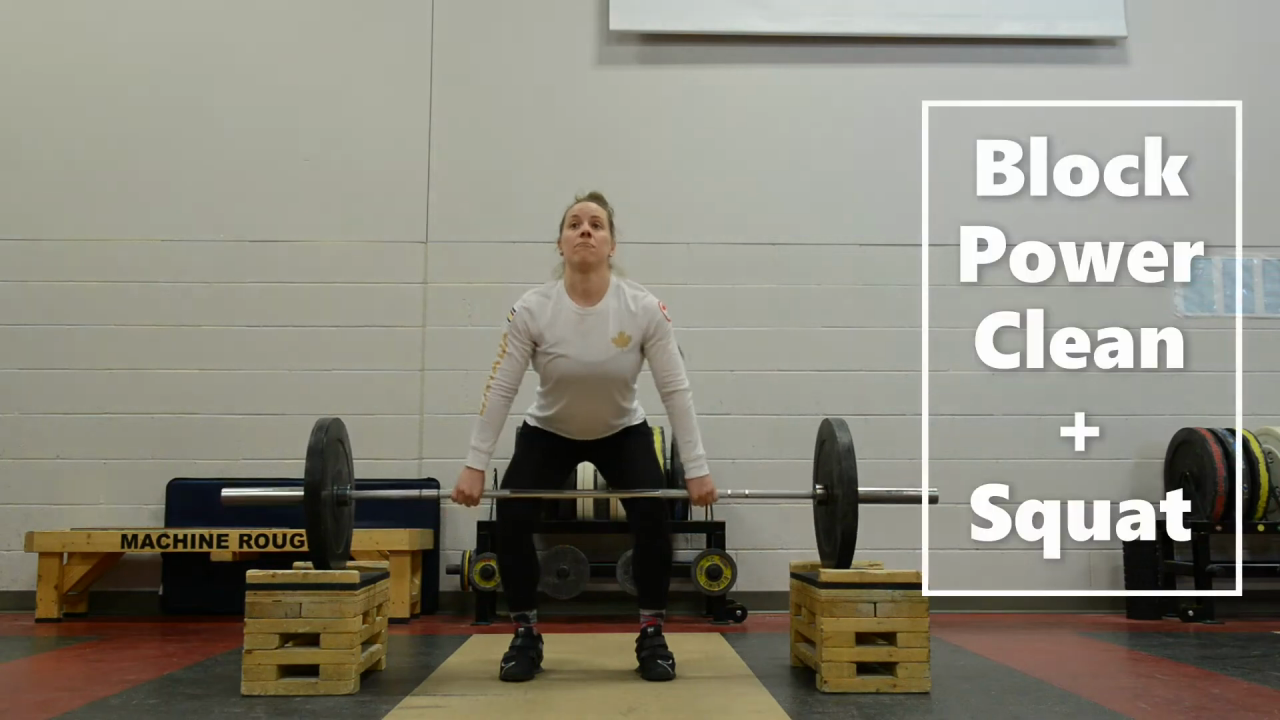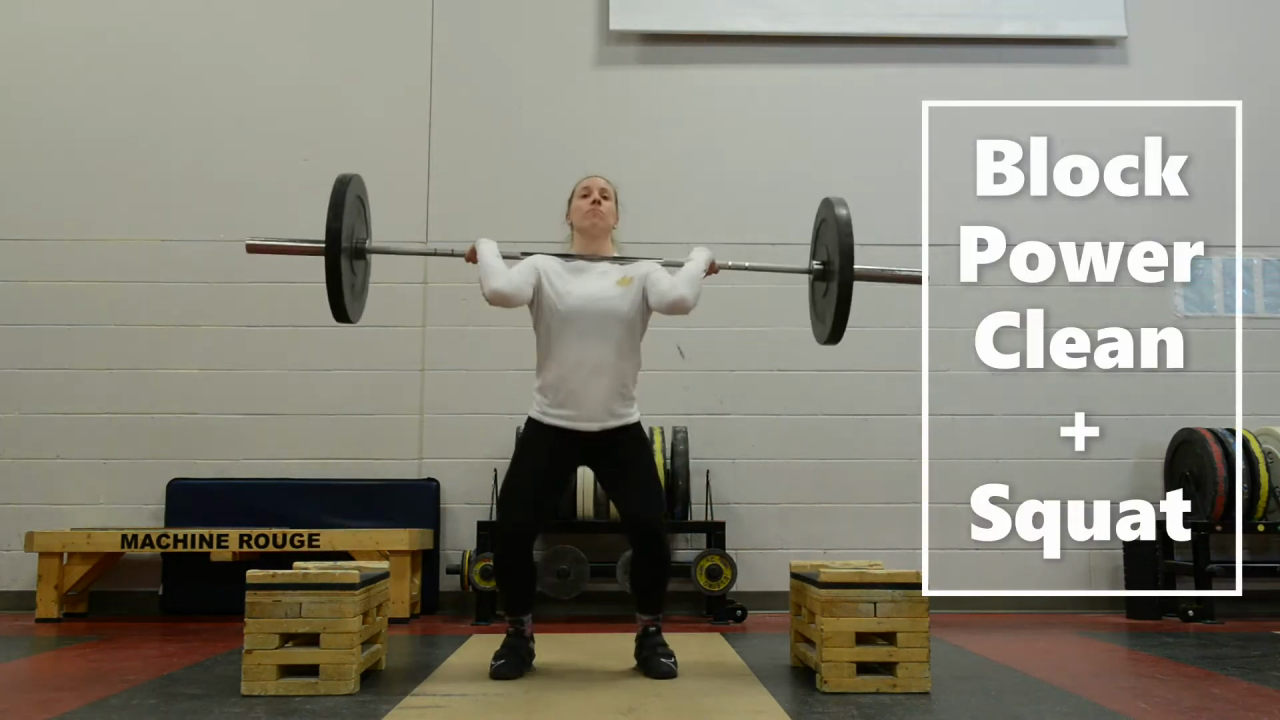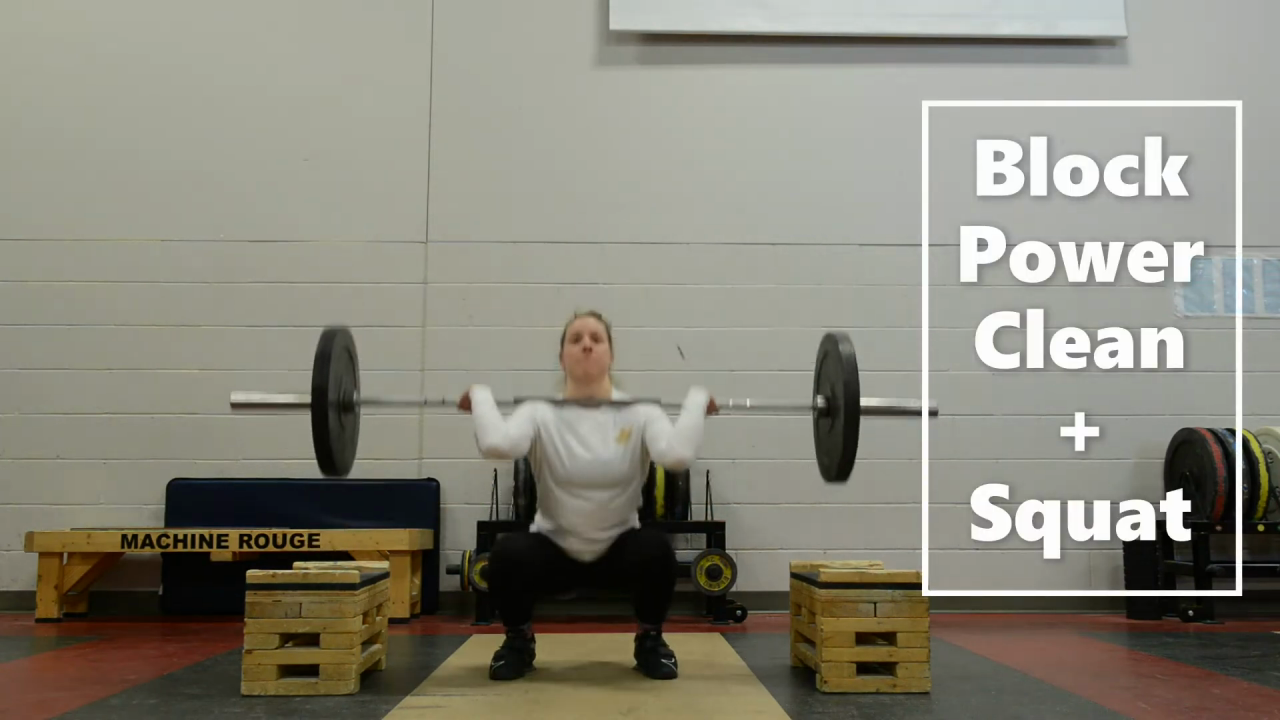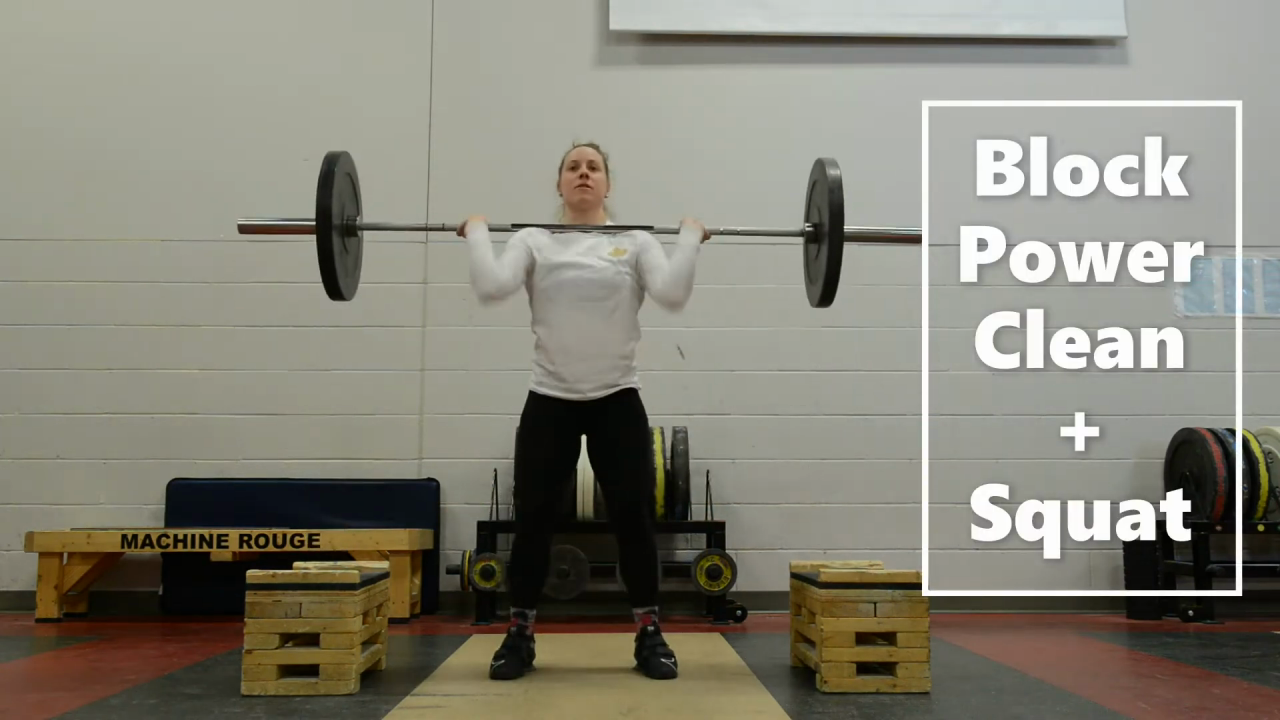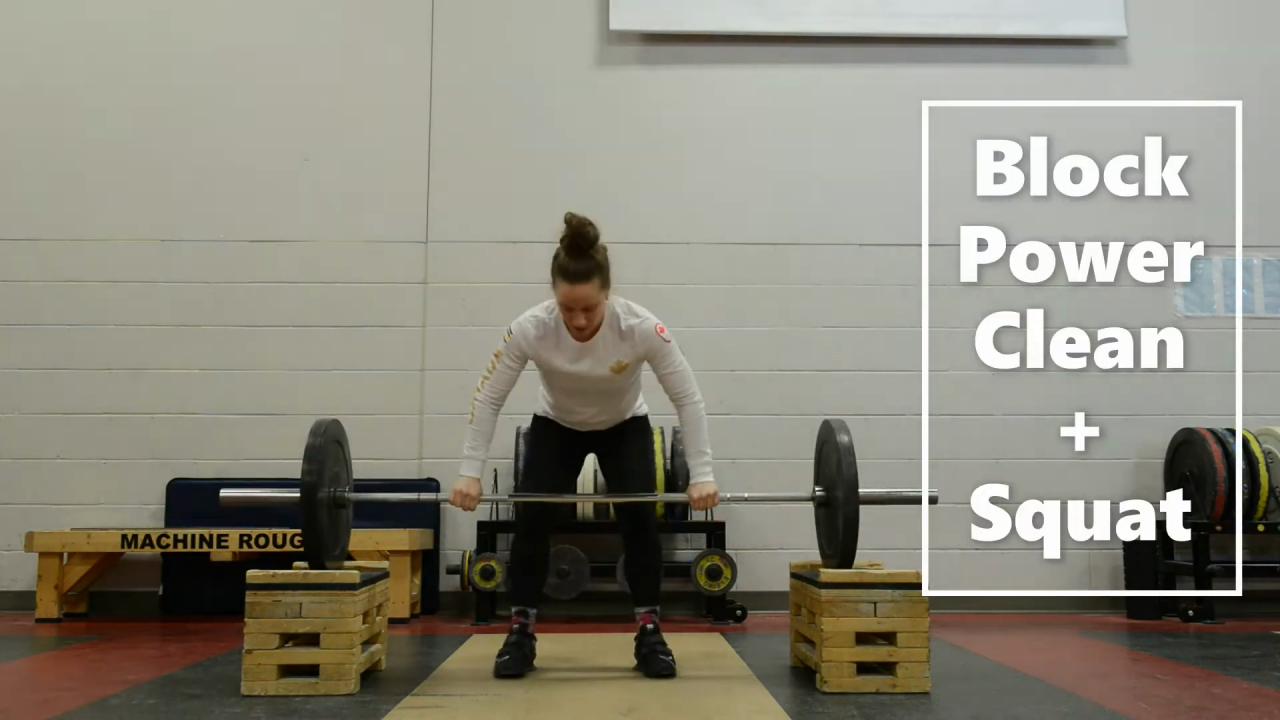
dt=1s
person 1, frame 1
left shoulder: (644, 308)
right shoulder: (532, 309)
left elbow: (675, 389)
right elbow: (500, 387)
left wrist: (697, 469)
right wrist: (474, 465)
left hip: (623, 432)
right hip: (548, 432)
left knee: (653, 518)
right knee: (512, 519)
left ankle: (652, 636)
right ankle: (526, 637)
person 1, frame 2
left shoulder: (641, 273)
right shoulder: (542, 269)
left elbow: (678, 300)
right elbow: (501, 292)
left wrist: (699, 258)
right wrist: (486, 248)
left hip: (619, 429)
right hip: (550, 426)
left knee: (650, 531)
right knee: (512, 532)
left ankle: (650, 635)
right ankle: (518, 637)
person 1, frame 3
left shoulder: (639, 415)
right shoulder: (540, 415)
left elbow: (678, 455)
right elbow: (496, 445)
left wrist: (695, 401)
right wrist: (481, 397)
left hip: (618, 548)
right hip: (554, 549)
left knee: (656, 553)
right knee: (507, 556)
left ankle: (649, 638)
right ankle: (519, 639)
person 1, frame 4
left shoulder: (635, 242)
right shoulder: (534, 241)
left elbow: (672, 294)
right elbow: (491, 287)
left wrist: (690, 236)
right wrist: (476, 231)
left hip: (617, 401)
right hip: (549, 401)
left knee: (634, 519)
right knee: (533, 520)
left ankle: (649, 634)
right ankle: (520, 635)
person 1, frame 5
left shoulder: (641, 327)
right shoulder: (530, 328)
left elbow: (688, 398)
right elbow: (488, 398)
left wrist: (701, 473)
right wrist: (470, 472)
left hip: (625, 427)
right hip: (555, 426)
left knee: (639, 517)
right knee: (533, 517)
left ankle: (649, 634)
right ankle: (521, 634)
